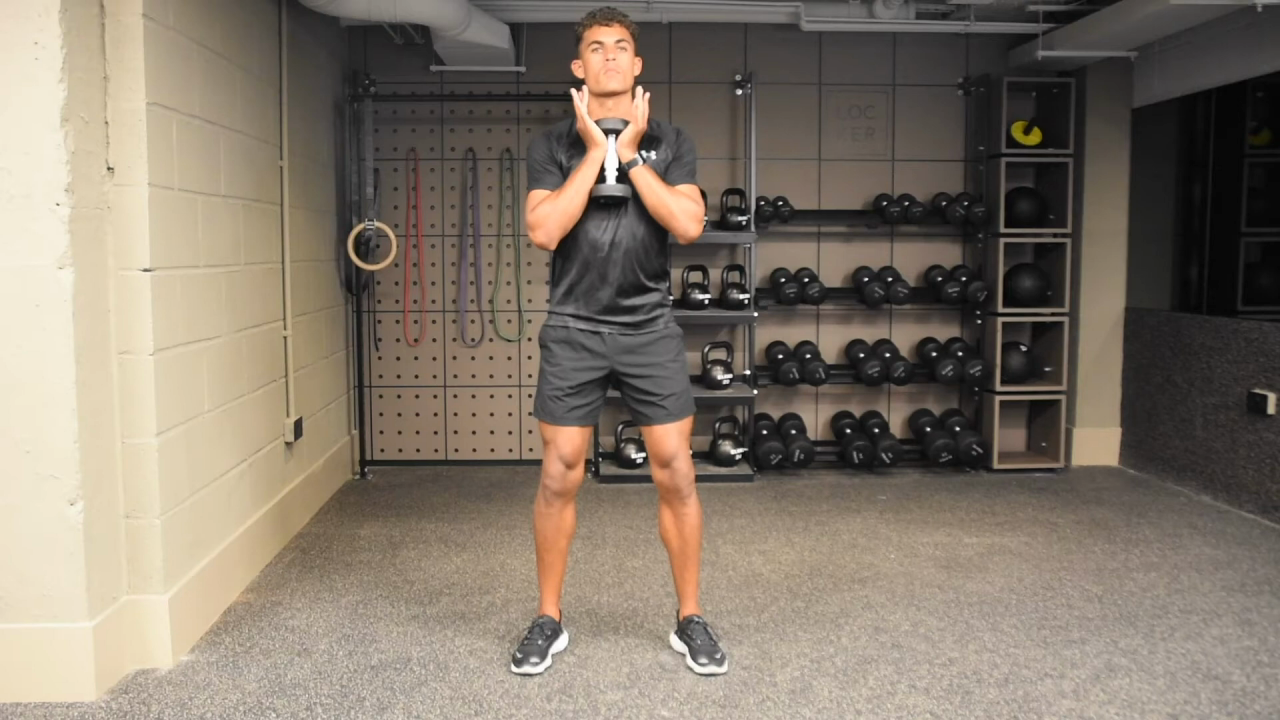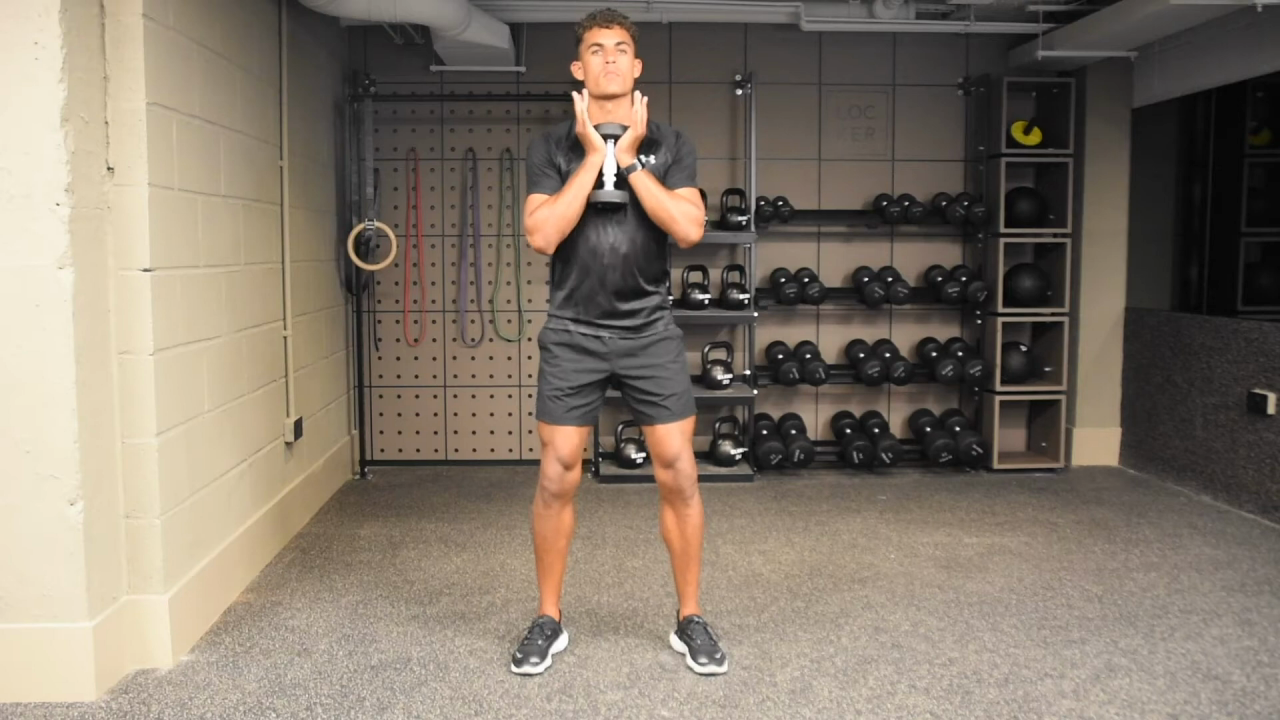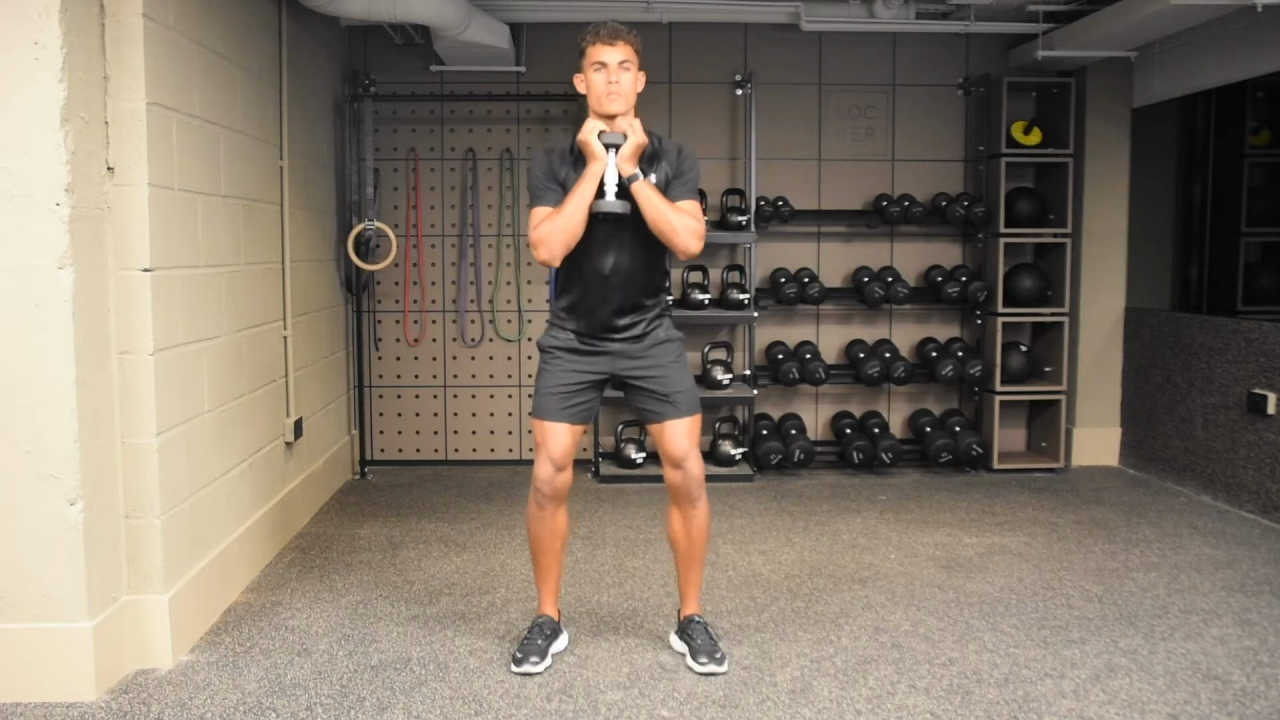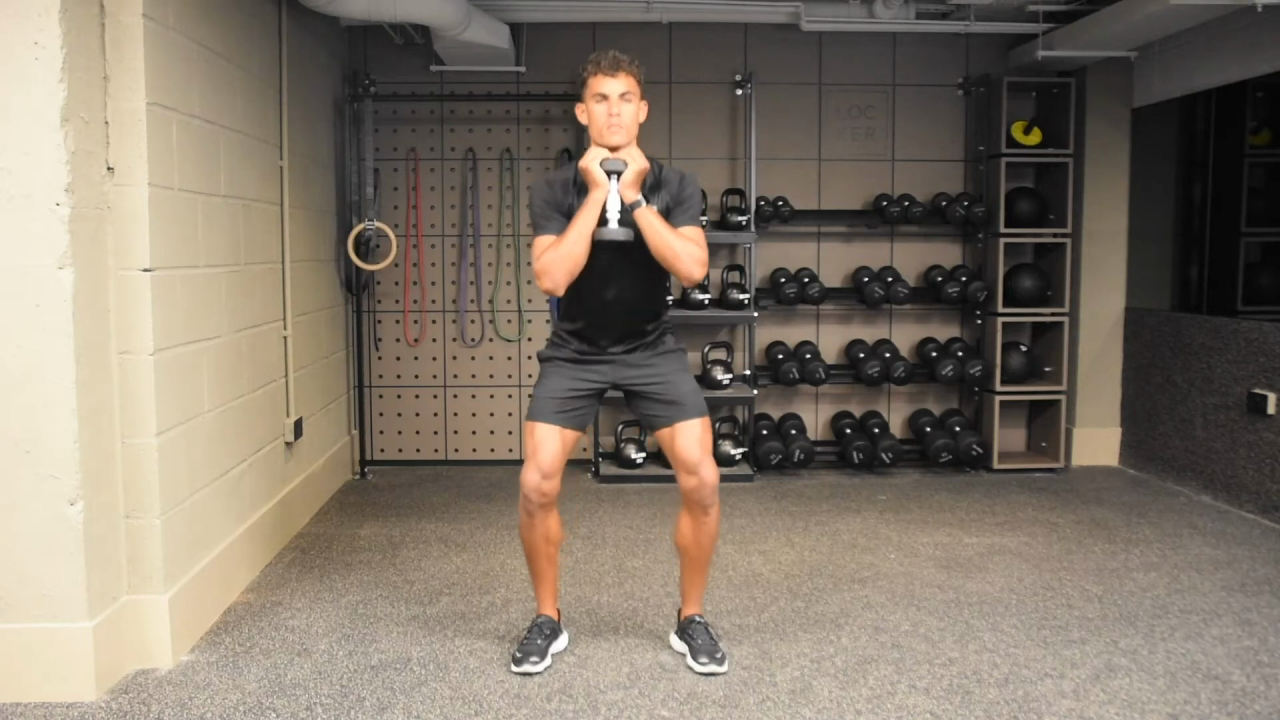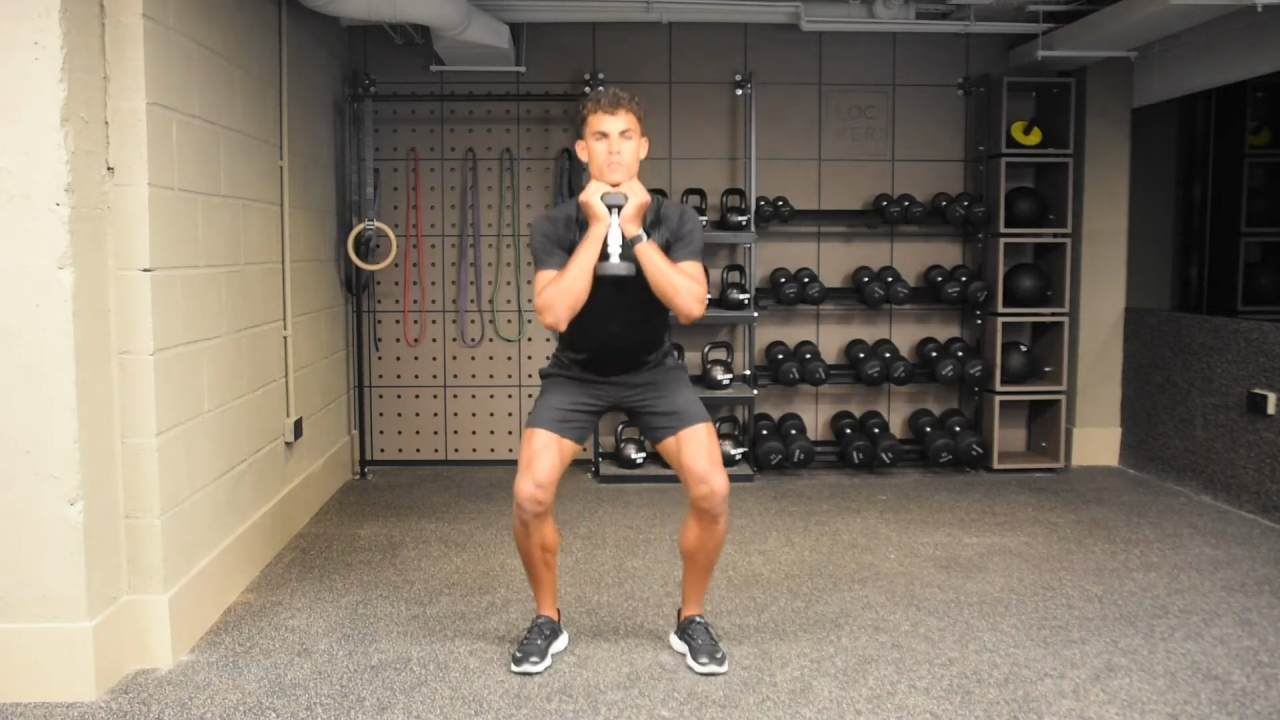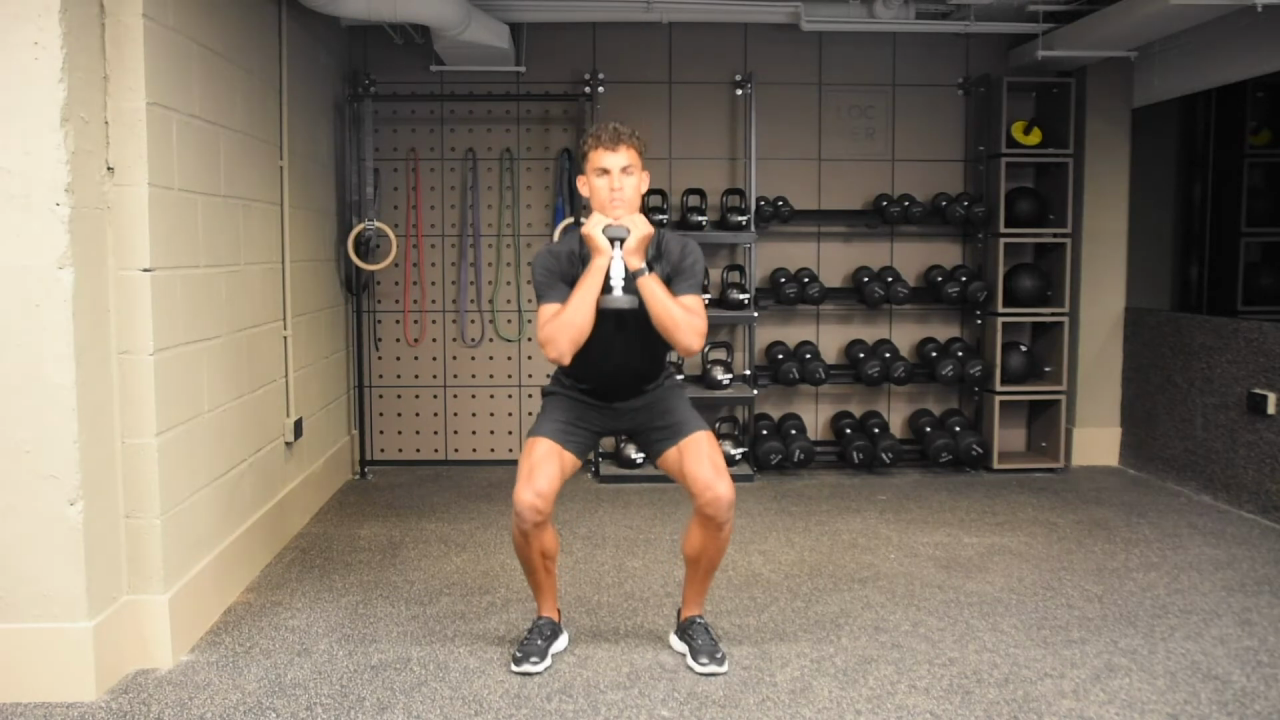
dt=0.3s
person 1, frame 1
left shoulder: (670, 141)
right shoulder: (553, 144)
left elbow: (689, 225)
right elbow: (543, 231)
left wrist: (629, 156)
right wrist: (595, 152)
left hip: (650, 330)
right hip: (574, 330)
left knee: (675, 474)
right knee: (560, 475)
left ankle: (690, 620)
right ankle: (548, 619)
person 1, frame 2
left shoulder: (669, 144)
right shoulder: (551, 147)
left elbow: (689, 228)
right elbow: (541, 236)
left wrist: (629, 161)
right wrist: (593, 157)
left hip: (649, 331)
right hip: (573, 333)
left knee: (678, 474)
right knee: (558, 476)
left ankle: (690, 619)
right ankle: (548, 620)
person 1, frame 3
left shoulder: (672, 158)
right shoulder: (553, 162)
left elbow: (689, 242)
right elbow: (547, 249)
left wrist: (631, 171)
right wrist: (594, 168)
left hip: (650, 335)
right hip: (573, 339)
left knee: (686, 473)
right knee: (549, 476)
left ankle: (691, 619)
right ankle: (547, 619)
person 1, frame 4
left shoulder: (675, 187)
right shoulder: (554, 191)
left elbow: (693, 269)
right elbow: (552, 278)
left wrist: (634, 197)
right wrist: (596, 195)
left hip: (652, 349)
right hip: (575, 351)
left knee: (701, 480)
right knee: (537, 484)
left ankle: (691, 620)
right ankle: (547, 620)
person 1, frame 5
left shoulder: (676, 220)
right shoulder: (555, 226)
left elbow: (691, 305)
right elbow: (553, 315)
left wrist: (635, 233)
right wrist: (597, 228)
left hip: (653, 371)
right hip: (576, 373)
left knee: (711, 489)
right knee: (531, 493)
left ankle: (691, 620)
right ankle: (548, 620)
person 1, frame 6
left shoulder: (678, 253)
right shoulder: (557, 259)
left elbow: (691, 341)
right elbow: (557, 350)
left wrist: (637, 266)
right wrist: (599, 261)
left hip: (652, 393)
right hip: (577, 396)
left knee: (718, 496)
right knee: (529, 503)
left ankle: (690, 620)
right ankle: (548, 621)
